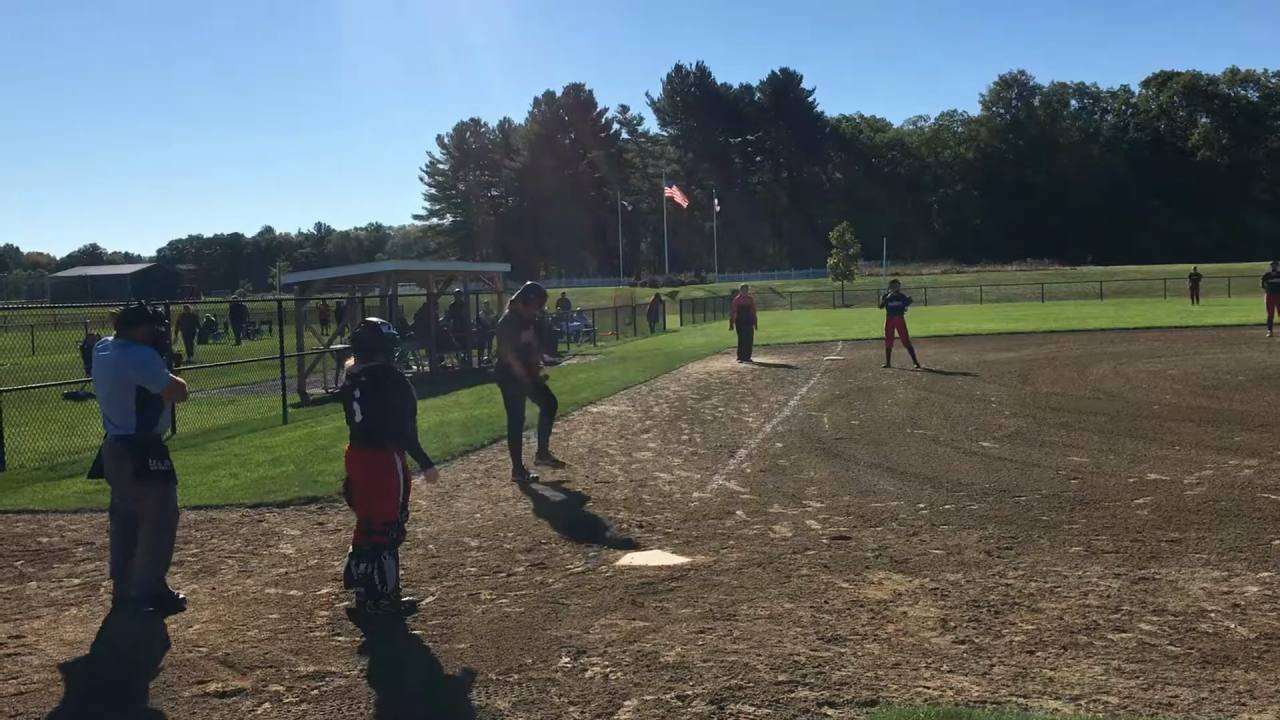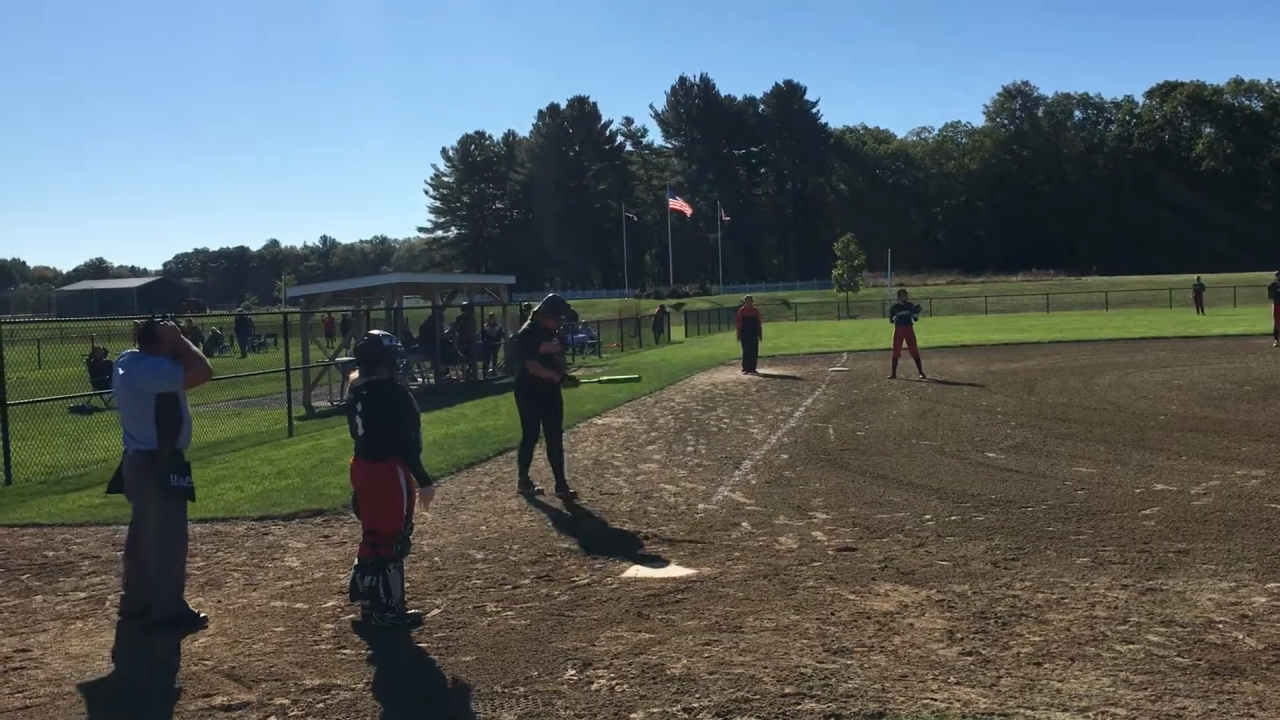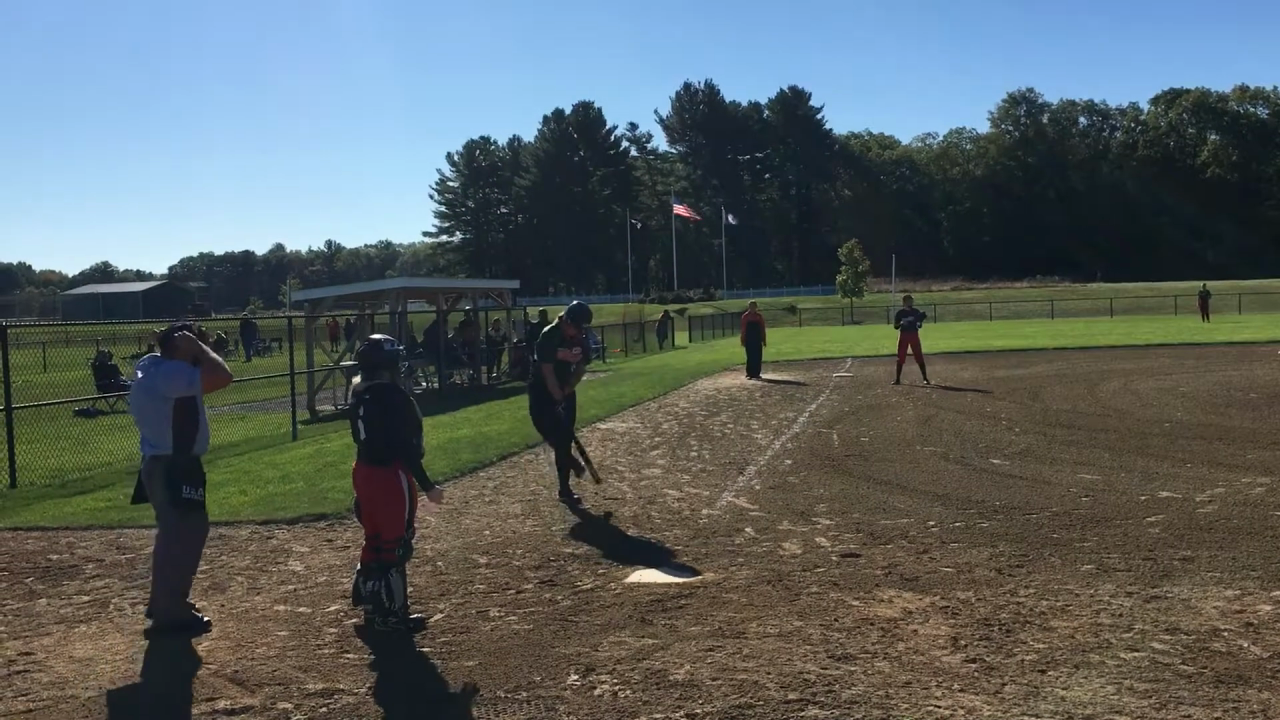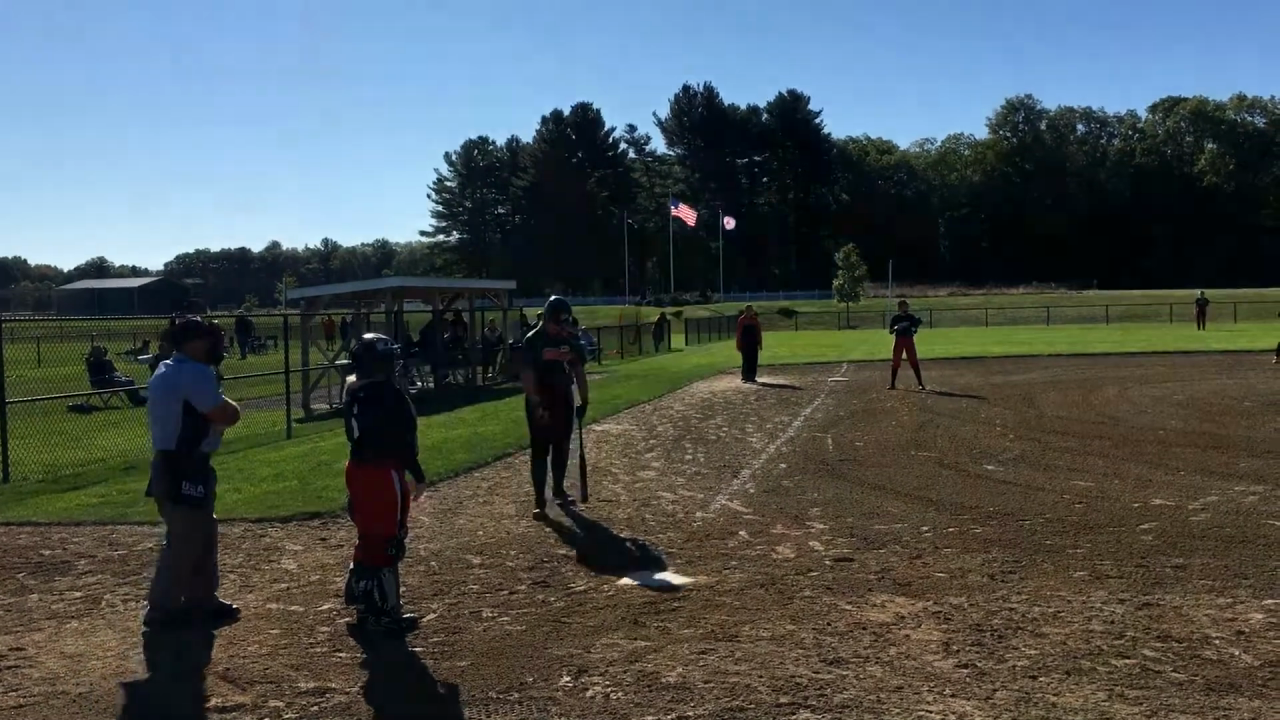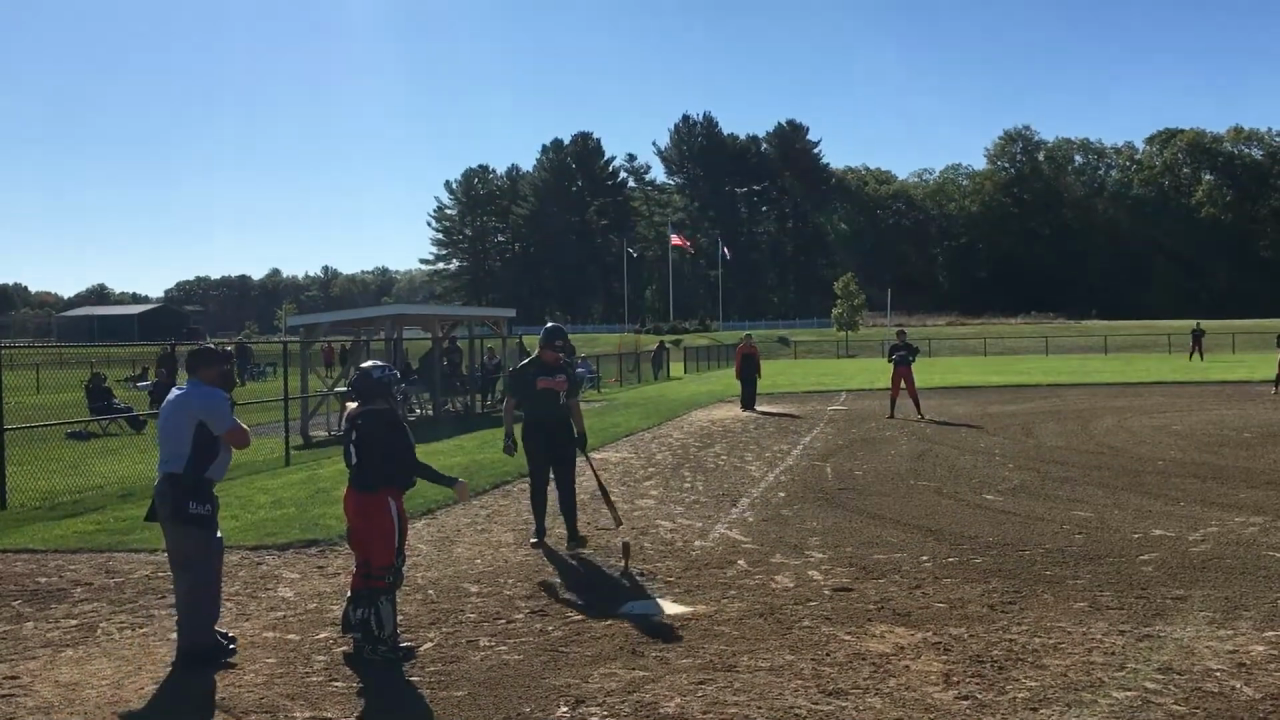
dt=0.5s
person 1, frame 1
left shoulder: (103, 350)
right shoulder: (140, 356)
right elbow: (179, 392)
left wrist: (141, 336)
right wrist: (169, 376)
left hip: (117, 447)
right hip: (141, 450)
left knee: (125, 519)
right knee: (161, 517)
left ankle: (126, 588)
right ankle: (149, 589)
person 1, frame 2
left shoulder: (127, 363)
right shoulder: (152, 369)
right elbow: (203, 372)
left wrist: (160, 339)
right wrist: (177, 339)
left hip: (139, 461)
right hip: (160, 465)
left knee: (142, 532)
right knee: (169, 536)
left ankle: (136, 599)
right ankle: (168, 608)
person 1, frame 3
left shoulder: (149, 367)
right shoulder: (173, 373)
right elbow: (222, 377)
right wrist: (197, 347)
left hip: (162, 465)
right hip: (175, 470)
left knee: (186, 534)
right knee: (178, 541)
left ankle: (167, 603)
right ankle: (171, 614)
person 1, frame 4
left shoulder: (166, 371)
right shoulder: (194, 373)
right elbow: (226, 417)
right wrist: (231, 406)
left hip: (174, 465)
right hip: (184, 469)
left knee: (201, 535)
right knee: (183, 542)
left ankle: (200, 600)
right ankle: (163, 609)
person 1, frame 5
left shoulder: (178, 397)
right shoulder: (209, 397)
right elbow: (241, 440)
right wrist: (232, 421)
left hip: (175, 490)
right hip: (190, 494)
left knee: (188, 565)
right knee: (203, 565)
left ankle: (198, 634)
right ankle: (196, 642)
person 2, frame 1
left shoulder: (351, 379)
right shoulder: (391, 379)
left elbow: (355, 422)
right elbow: (402, 429)
right wrist: (425, 463)
left hip: (357, 455)
right hip: (385, 458)
left knee: (367, 524)
right knee: (387, 527)
left ankle: (364, 590)
right ankle: (383, 597)
person 2, frame 2
left shoulder: (357, 391)
right shoulder: (392, 392)
left elbow: (360, 433)
right elbow: (404, 442)
right wrist: (423, 480)
left hip: (363, 468)
right hip: (389, 471)
left knee: (373, 536)
right knee: (393, 540)
left ankle: (370, 603)
right ankle: (388, 609)
person 2, frame 3
left shoulder: (359, 394)
right shoulder: (394, 396)
left elbow: (365, 437)
right elbow: (406, 446)
right wrist: (426, 485)
left hip: (365, 471)
right hip: (390, 475)
left knee: (375, 540)
right knee: (395, 544)
left ankle: (372, 605)
right ankle: (391, 613)
person 2, frame 4
left shoulder: (354, 391)
right shoulder: (389, 395)
right elbow: (402, 443)
right wrist: (419, 477)
left hip: (358, 470)
right hip: (383, 474)
left knee: (368, 539)
right knee: (388, 542)
left ankle: (365, 604)
right ankle: (384, 612)
person 2, frame 5
left shoulder: (354, 418)
right shoulder: (386, 421)
right elbow: (409, 465)
right wrist: (451, 482)
left hip: (357, 497)
right hip: (382, 500)
left knee: (366, 566)
right knee: (386, 569)
left ankle: (362, 632)
right ankle: (381, 640)
person 3, frame 1
left shoulder: (527, 319)
right shoulder: (508, 322)
right elbow: (510, 358)
left wrist: (536, 369)
right wrist: (527, 381)
left hip: (526, 373)
right hip: (510, 375)
left knee: (550, 404)
right knee: (516, 420)
left ankle: (543, 453)
right ankle: (518, 469)
person 3, frame 2
left shoulder: (554, 331)
right shoulder: (528, 333)
left elbow: (559, 357)
right elbow: (533, 367)
left wrist: (563, 377)
right wrist: (560, 377)
left hip: (549, 387)
right hip: (528, 389)
left knee: (555, 435)
right knee: (531, 434)
left ankle: (560, 483)
right ankle: (524, 481)
person 3, frame 3
left shoulder: (581, 340)
right shoulder: (549, 336)
left elbow: (580, 369)
right elbow: (547, 372)
left wrist: (565, 394)
right wrist: (557, 401)
left hip: (564, 392)
right hip: (542, 390)
left knee: (565, 438)
right knee: (544, 425)
left ankle: (564, 488)
right ankle: (572, 462)
person 3, frame 4
left shoulder: (571, 339)
right shoulder: (533, 340)
left elbow: (579, 371)
right elbow: (528, 376)
left wrist: (584, 401)
right wrist: (537, 405)
left hip: (563, 400)
right hip: (539, 403)
left knee: (561, 448)
right knee: (540, 451)
left ankle: (558, 489)
right ankle: (540, 501)
person 3, frame 5
left shoulder: (567, 368)
right shoulder: (525, 370)
left elbow: (573, 403)
right elbow: (510, 404)
left wrist: (581, 433)
right wrist: (509, 435)
left hip: (563, 431)
right hip: (535, 433)
left knee: (566, 483)
right knee: (539, 483)
left ankle: (572, 534)
right ankle: (539, 529)
